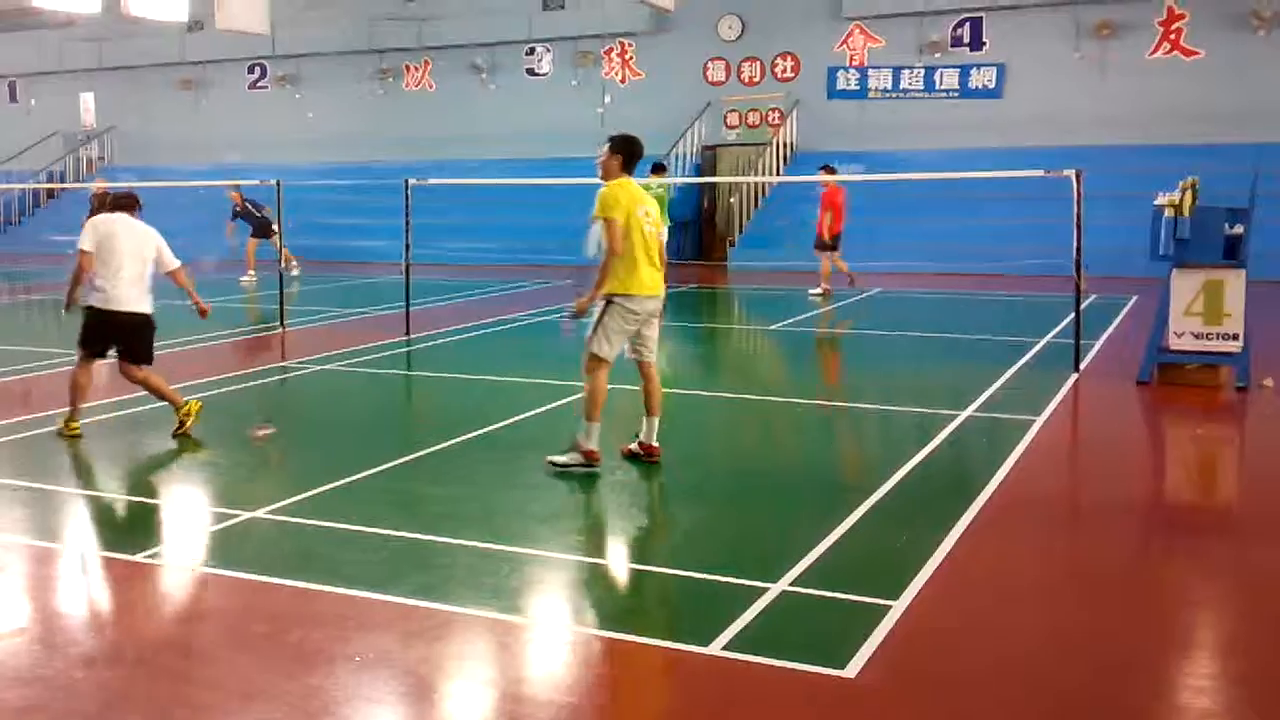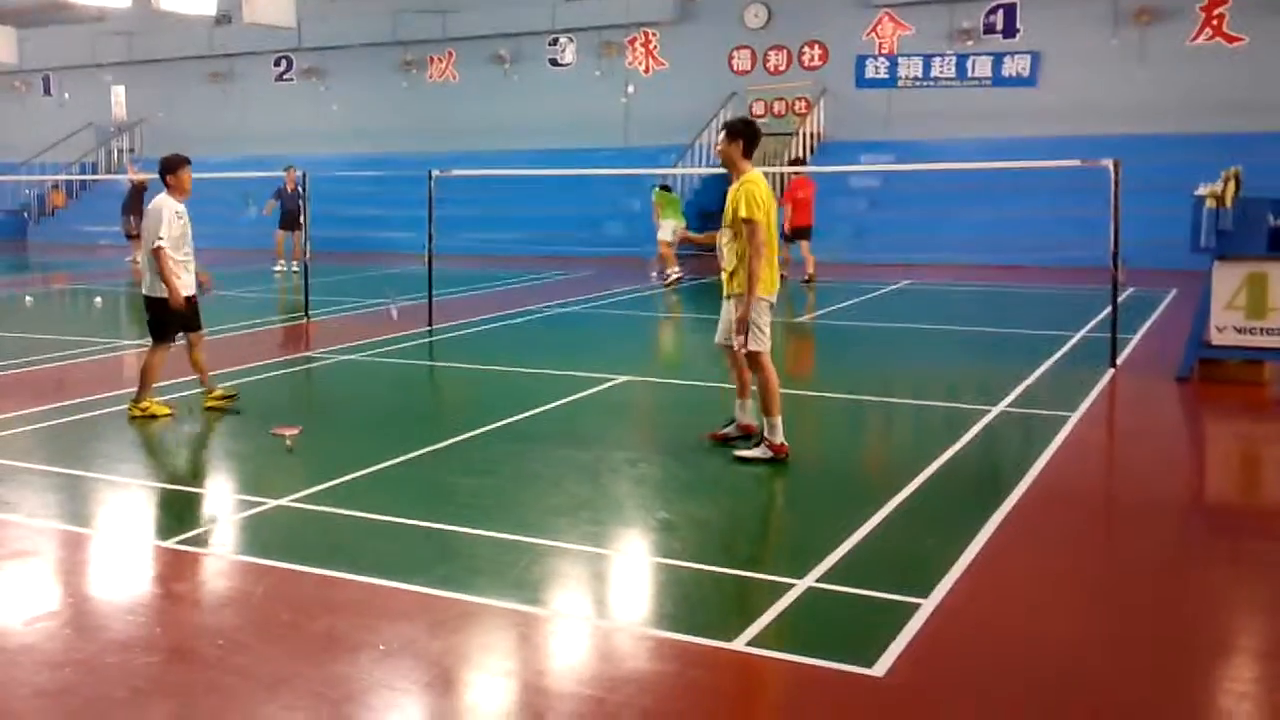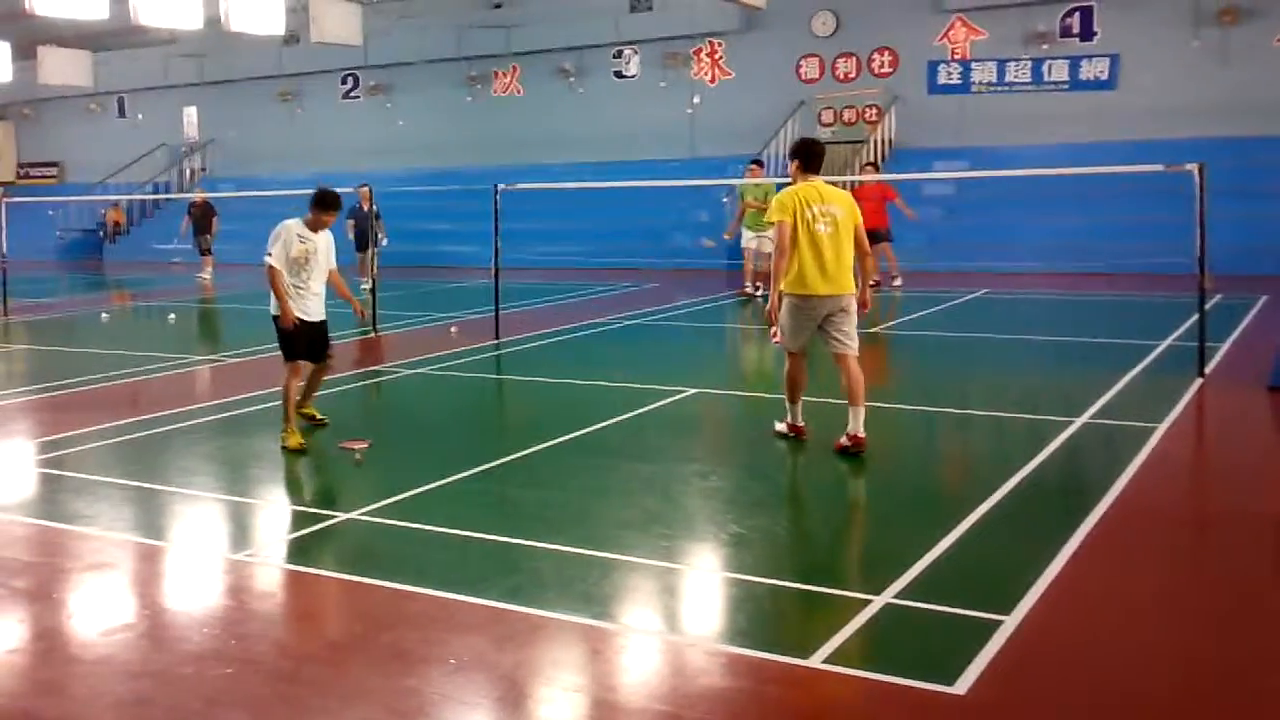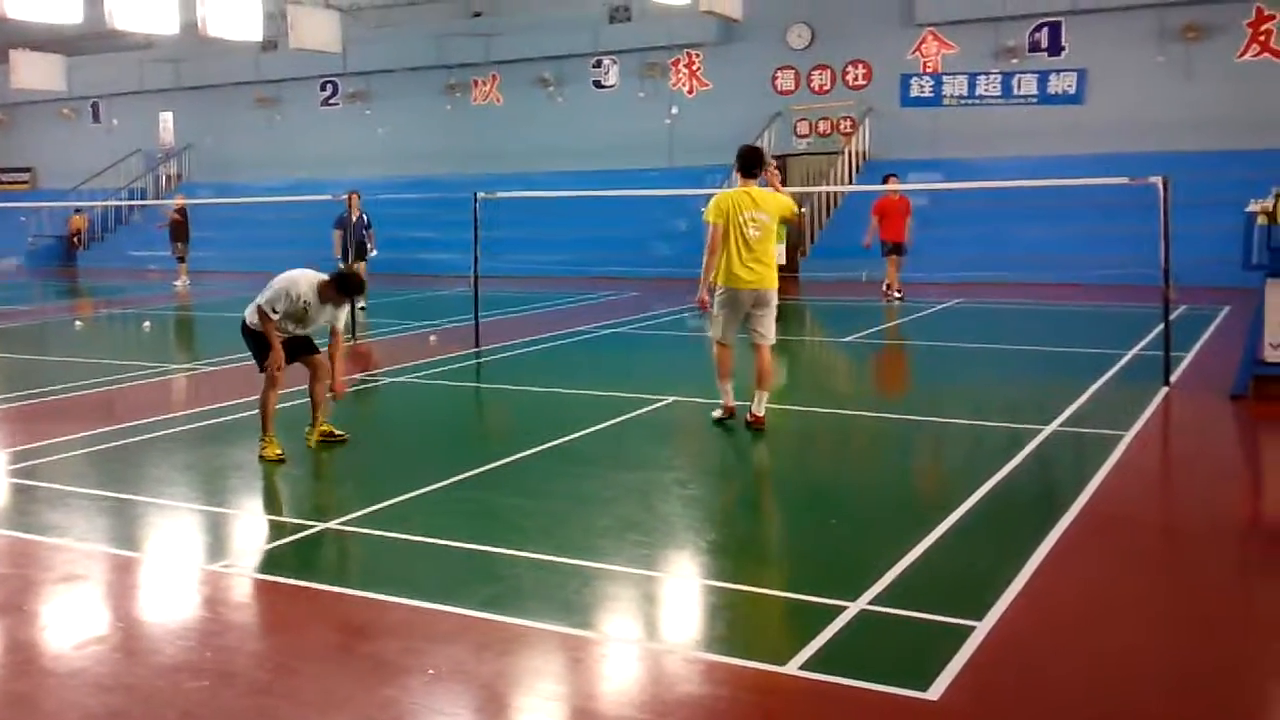
dt=1s
person 1, frame 1
left shoulder: (612, 193)
right shoulder: (648, 199)
left elbow: (614, 249)
left wrist: (593, 295)
left hip: (624, 292)
right hip: (652, 292)
left knee: (596, 366)
right knee: (647, 365)
left ankle: (587, 448)
right ankle: (650, 443)
person 1, frame 2
left shoulder: (748, 188)
right shoulder: (745, 184)
left elbow: (757, 249)
left wrist: (747, 302)
right wrist: (697, 237)
left hip: (750, 287)
right hip: (742, 284)
left knee: (757, 359)
right knee: (735, 351)
left ankle: (775, 442)
right ankle: (745, 422)
person 1, frame 3
left shoulder: (787, 198)
right shoulder: (845, 198)
left elbow: (782, 249)
right elbow: (864, 250)
left wrist: (773, 296)
right wrist: (864, 290)
left hip: (801, 292)
right hip: (842, 292)
left knee: (795, 355)
right knee: (847, 358)
left ankle: (794, 423)
right ankle: (856, 431)
person 1, frame 4
left shoulder: (723, 200)
right shoulder: (775, 200)
left elbow: (713, 247)
right elbow: (793, 211)
left wrist: (703, 286)
right wrist: (775, 183)
left hip: (732, 284)
right hip: (765, 285)
left knee: (722, 343)
right knee: (763, 347)
left ankle: (728, 403)
right ankle: (758, 412)
person 2, frame 1
left shoulder: (97, 223)
right shoulder: (150, 233)
left elbow: (83, 264)
right elbow: (175, 270)
left wrist: (70, 295)
right wrist: (196, 299)
left hip: (104, 305)
right hip: (139, 311)
left knee: (84, 361)
right knee: (132, 370)
left ankle: (72, 422)
right ankle: (184, 406)
person 2, frame 2
left shoulder: (178, 205)
right shoulder: (161, 208)
right elbow: (158, 253)
left wrist: (196, 273)
right wrist: (172, 290)
left hip: (184, 289)
right hip: (165, 293)
left knee: (195, 338)
right knee: (161, 345)
left ankle: (211, 393)
right ankle: (140, 402)
person 2, frame 3
left shoulder: (327, 237)
right shoulder: (287, 230)
left elbow: (331, 273)
right elbow: (273, 269)
left wrist: (353, 301)
right wrist: (285, 307)
left hip: (317, 313)
right hip: (289, 313)
left knee: (322, 364)
right knee: (296, 368)
left ankle: (303, 406)
right ankle: (289, 430)
person 2, frame 4
left shoulder: (339, 299)
right shoulder: (293, 285)
left elbow: (336, 337)
right elbow: (263, 312)
left wrist: (336, 377)
right wrist: (276, 348)
left hip: (293, 329)
right hip: (259, 326)
left knee: (320, 365)
right knee: (275, 376)
left ankle: (317, 426)
right ankle: (267, 441)
